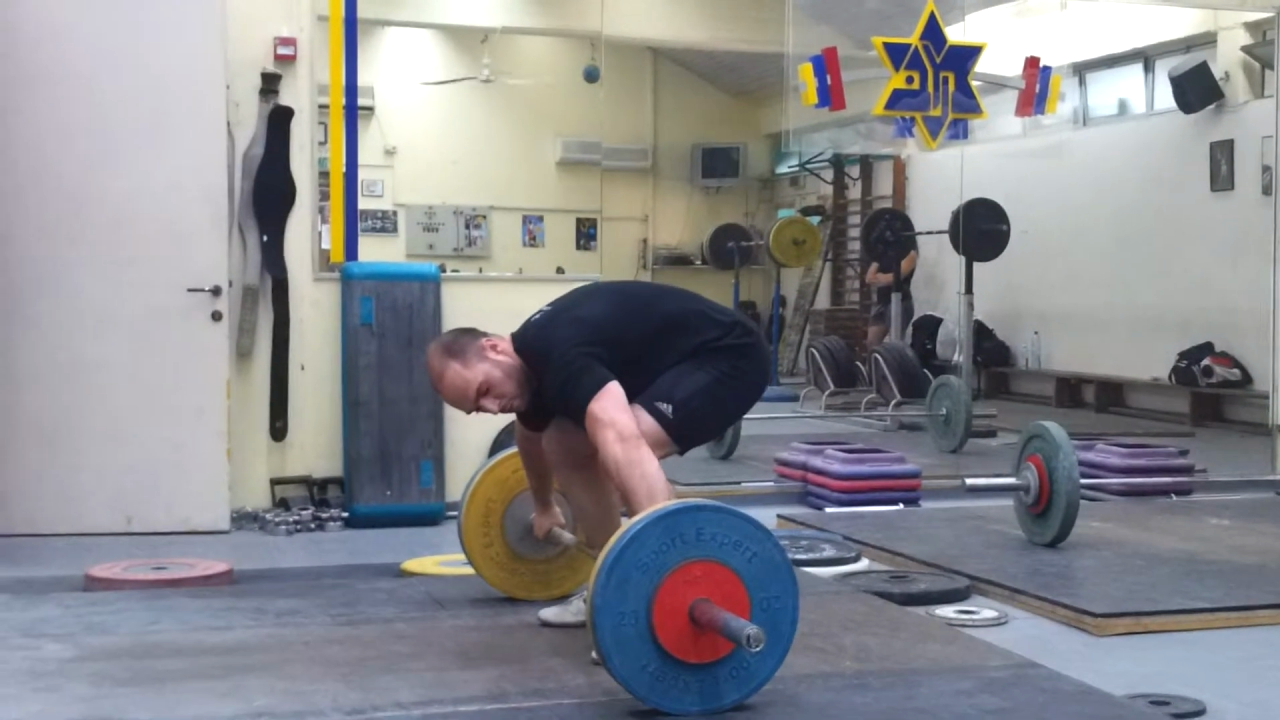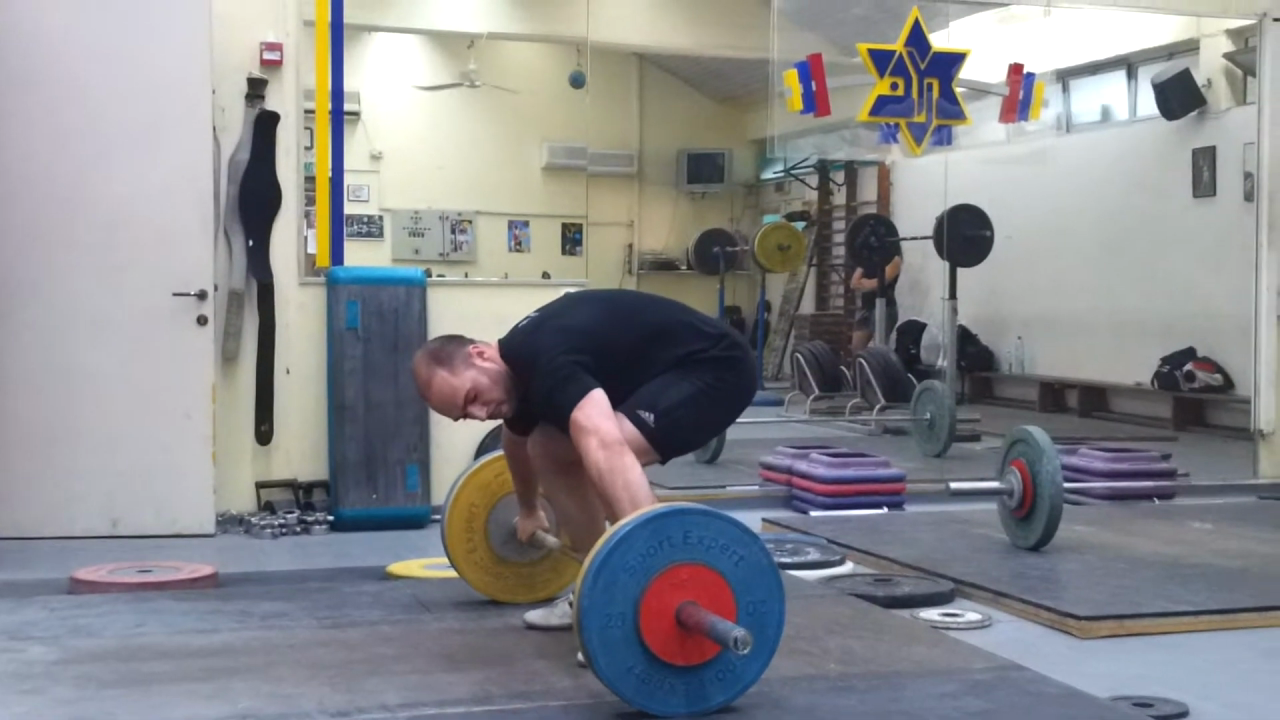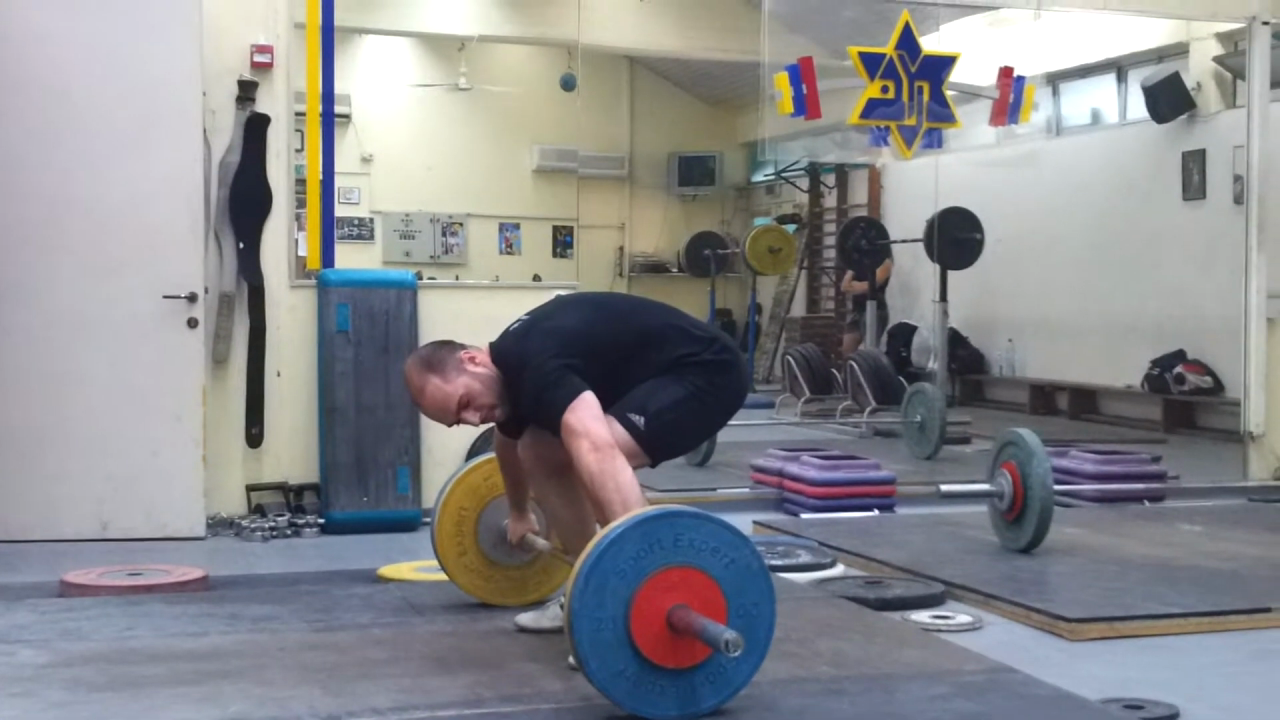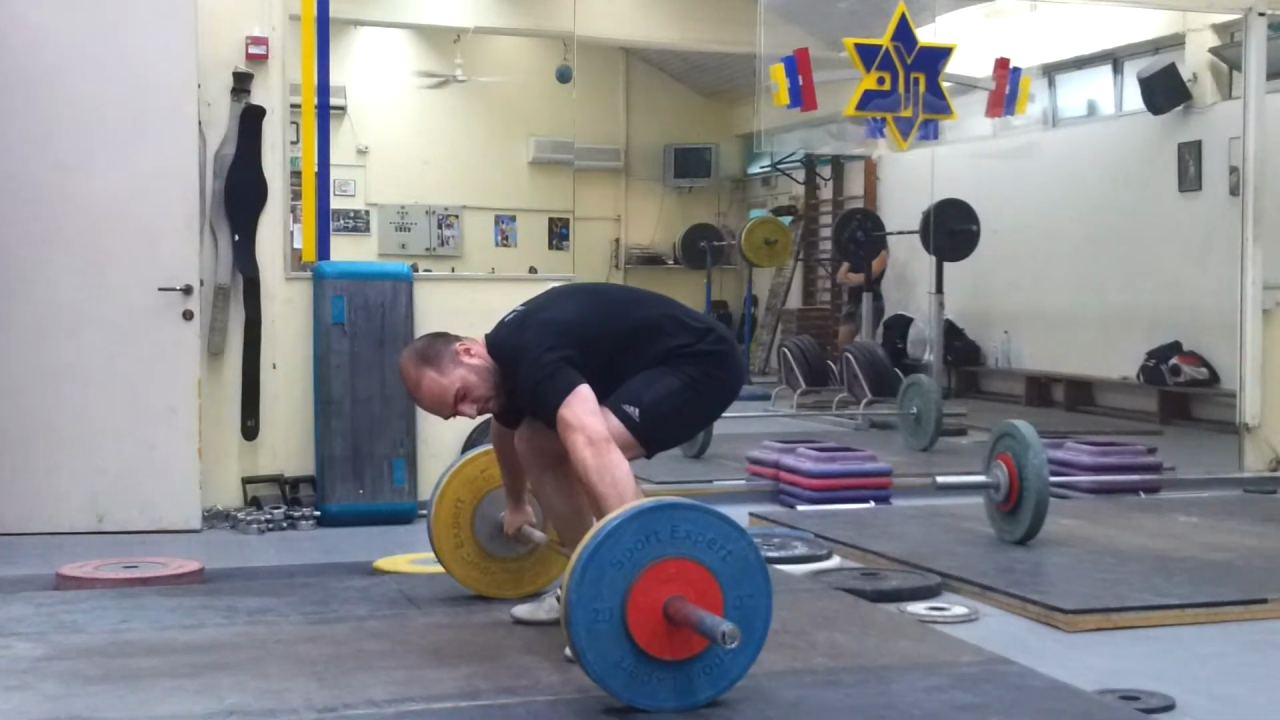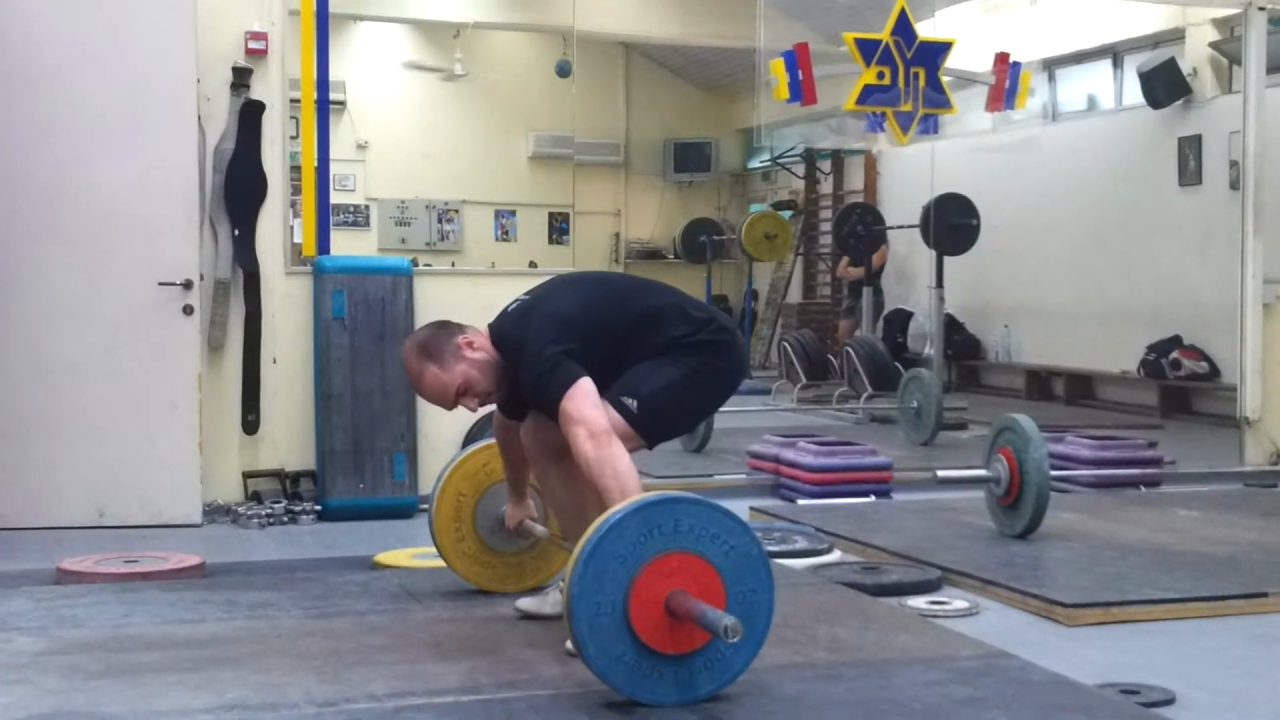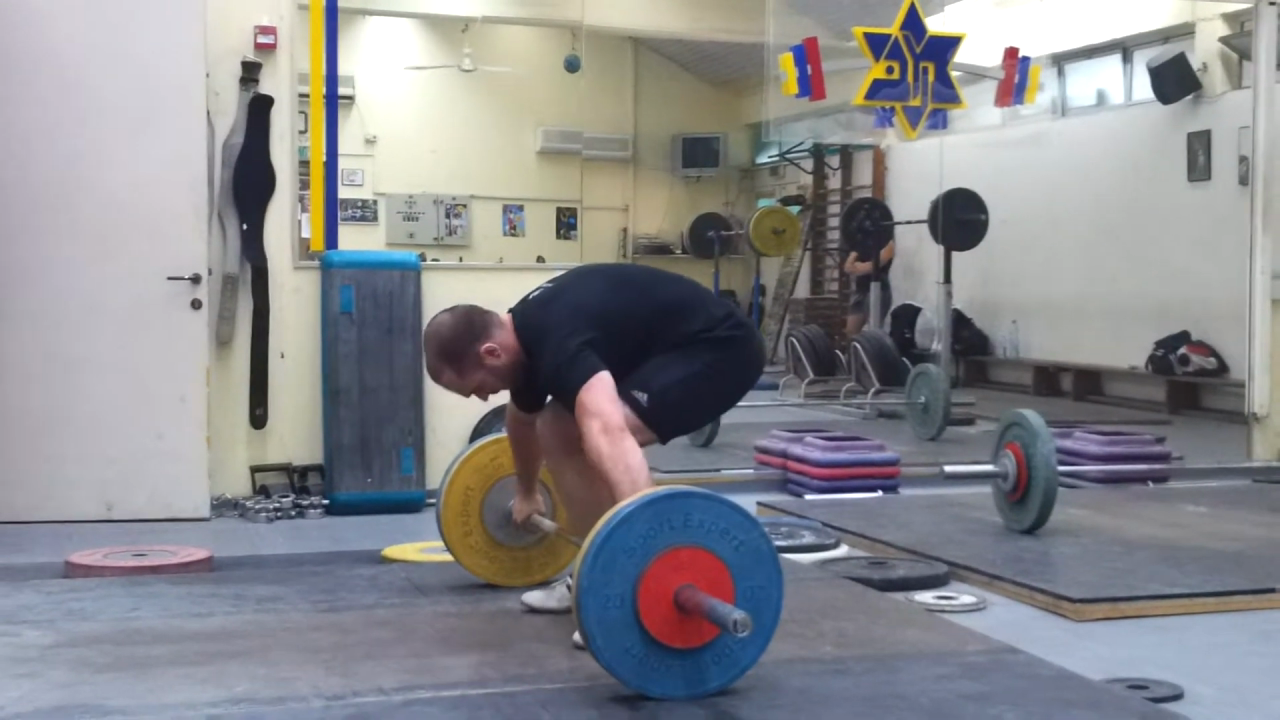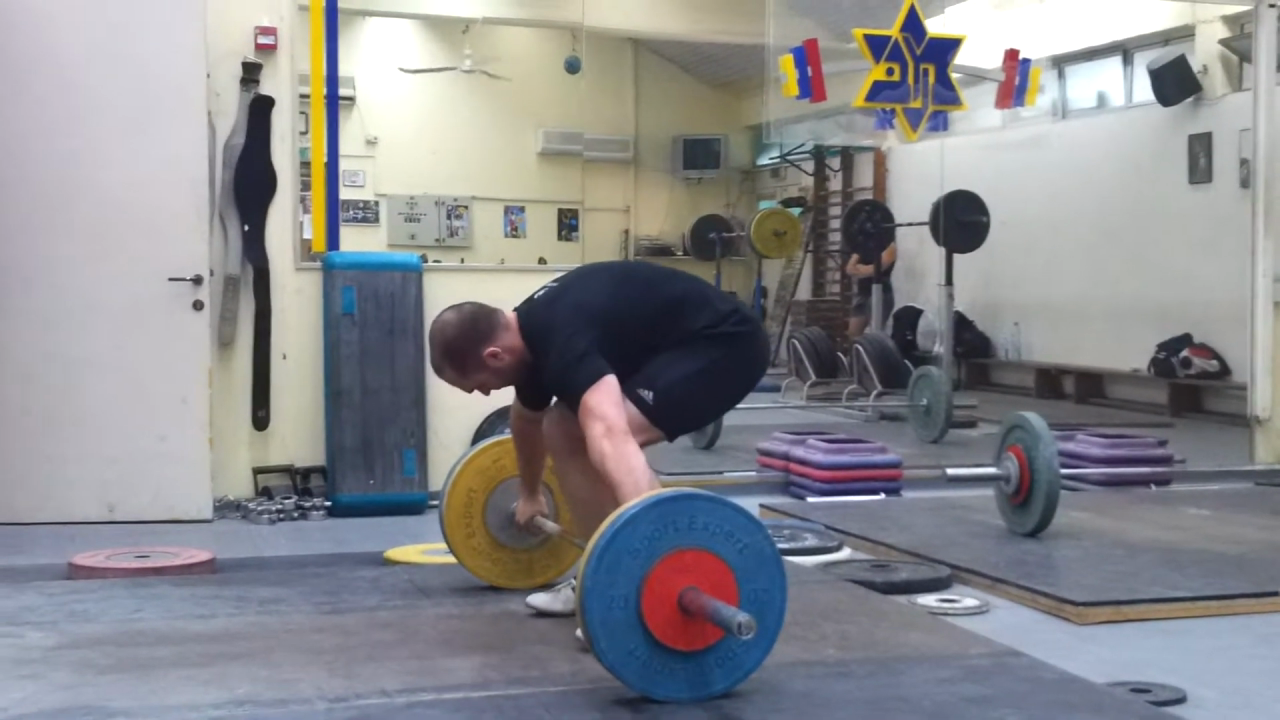
dt=0.3s
person 1, frame 1
left shoulder: (560, 356)
right shoulder: (532, 359)
left elbow: (623, 442)
right elbow: (532, 436)
right wrist: (544, 508)
left hip: (730, 356)
left knee: (618, 449)
right knee: (563, 444)
person 1, frame 2
left shoulder: (546, 363)
right shoulder: (519, 365)
left elbow: (606, 450)
right elbow: (518, 439)
right wrist: (528, 512)
left hip: (714, 369)
left knee: (602, 455)
right knee: (547, 449)
person 1, frame 3
left shoulder: (537, 367)
right shoulder: (510, 368)
left elbow: (597, 452)
right elbow: (509, 439)
right wrist: (519, 515)
left hip: (706, 372)
right hip: (650, 371)
left knee: (592, 458)
right knee: (537, 451)
person 1, frame 4
left shoulder: (533, 359)
right shoulder: (507, 356)
left elbow: (593, 446)
right elbow: (507, 432)
right wrist: (516, 506)
left hip: (701, 362)
right hip: (647, 363)
left knee: (589, 450)
right knee: (534, 442)
person 1, frame 5
left shoulder: (536, 350)
right shoulder: (508, 346)
left elbow: (595, 439)
right elbow: (510, 426)
right wrist: (518, 500)
left hip: (705, 353)
right hip: (649, 353)
left knee: (587, 442)
right knee: (539, 436)
person 1, frame 6
left shoulder: (558, 342)
right shoulder: (525, 334)
left elbow: (609, 433)
right elbow: (523, 419)
right wrist: (526, 494)
left hip: (721, 347)
right hip: (669, 345)
left knee: (598, 438)
right knee: (555, 428)
person 1, frame 7
left shoulder: (564, 341)
right shoulder: (530, 332)
left elbow: (609, 437)
right elbow: (528, 420)
right wrist: (530, 495)
left hip: (726, 343)
right hip: (672, 342)
left knee: (608, 435)
right knee: (561, 430)
